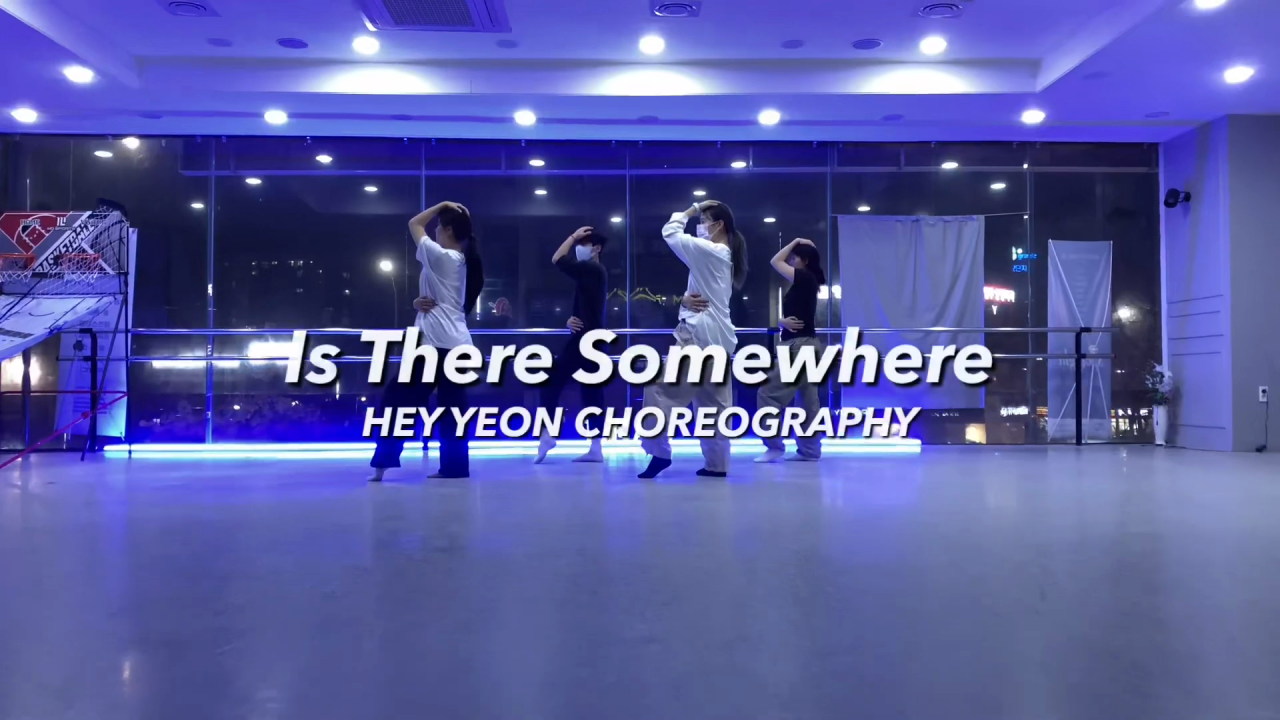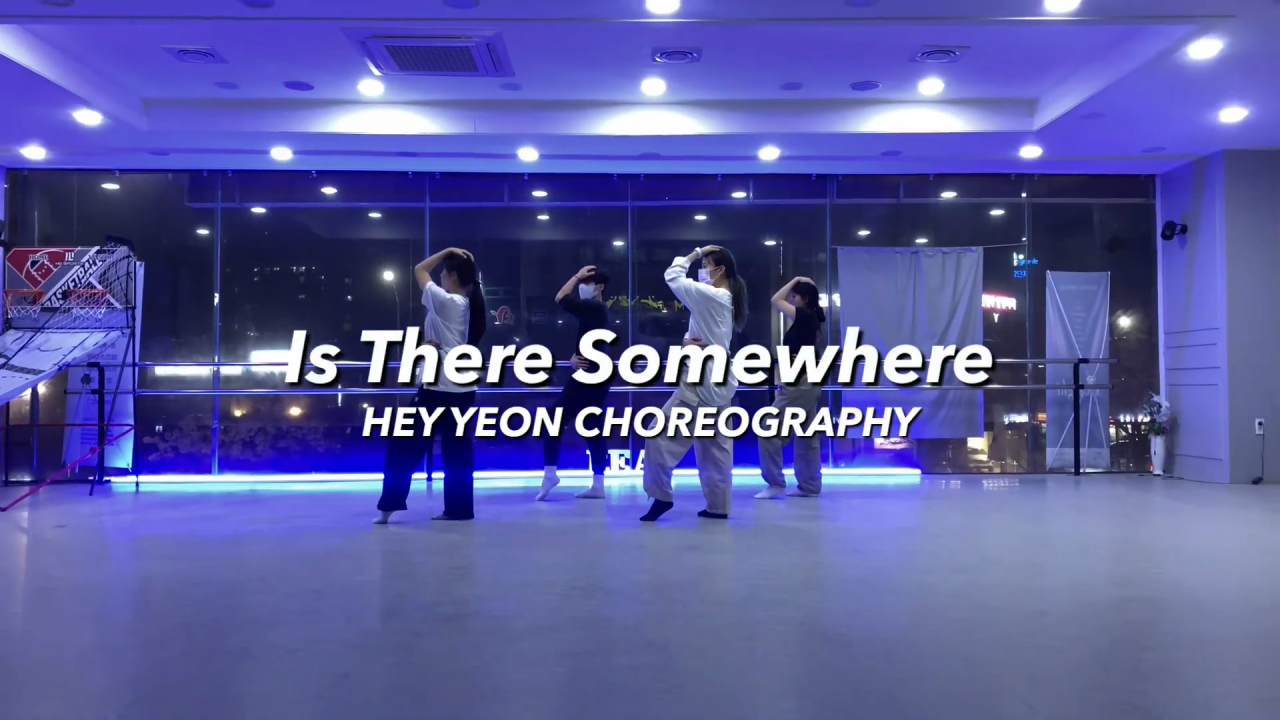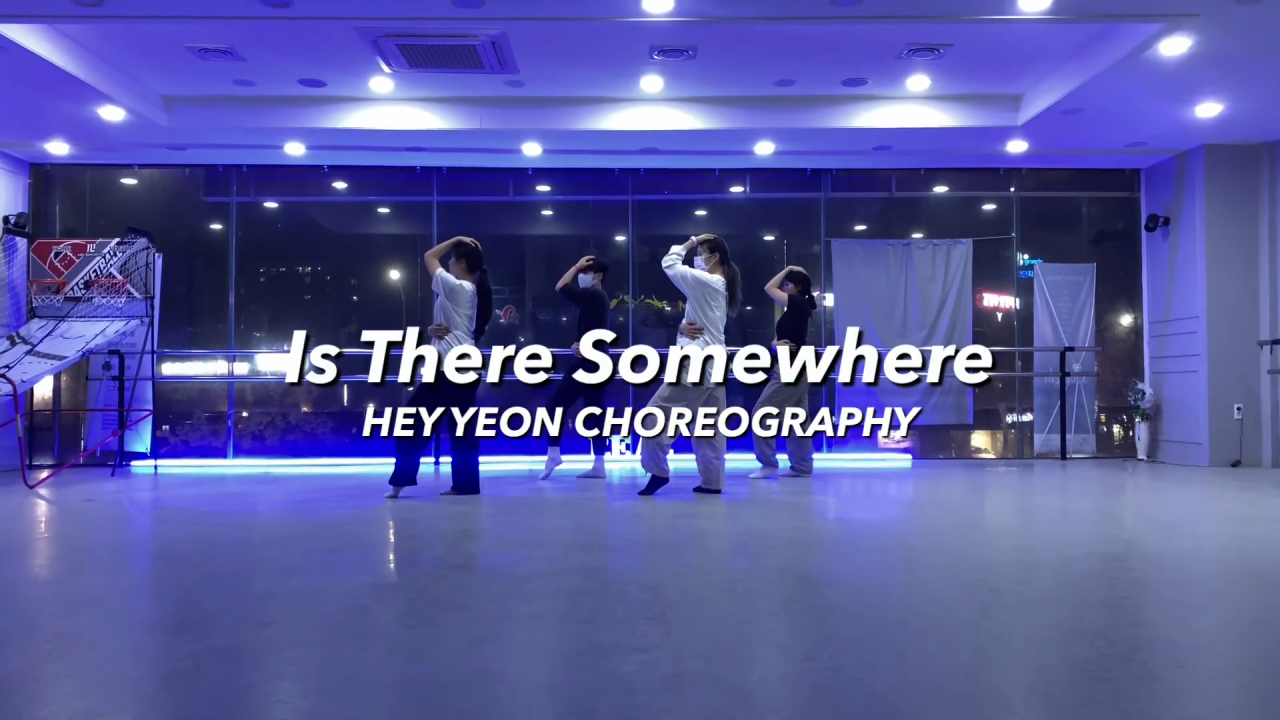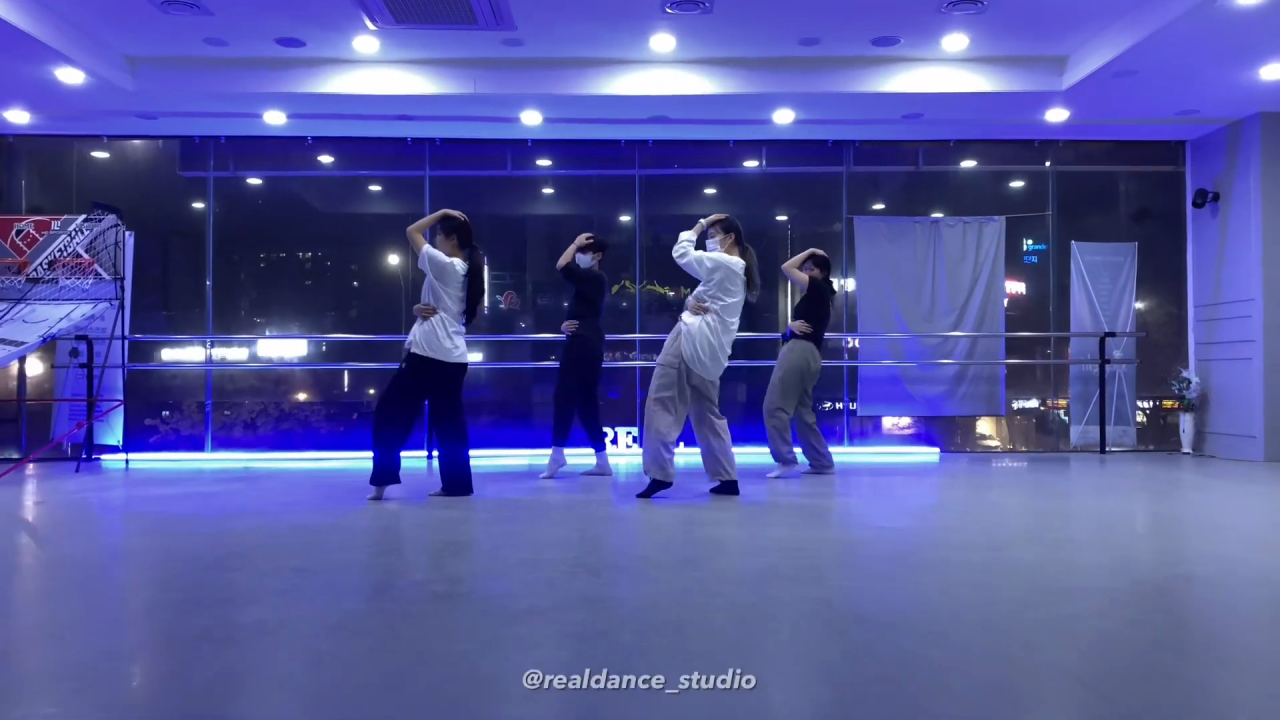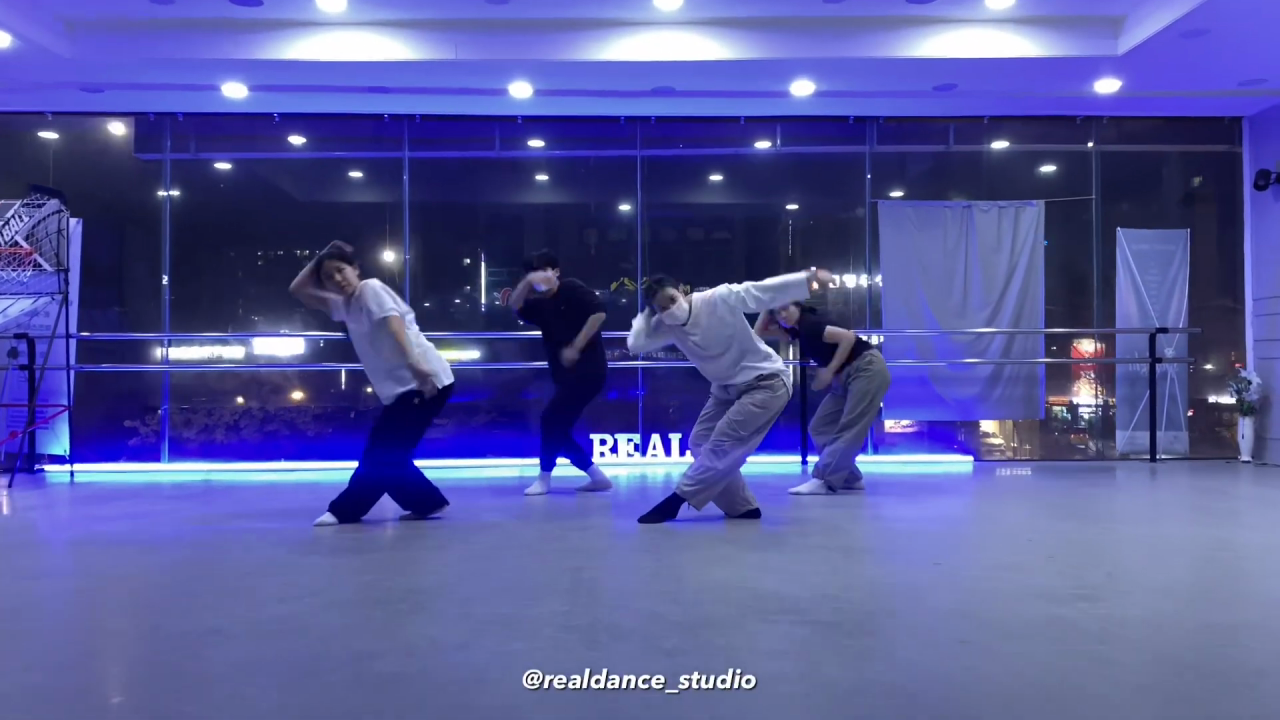
dt=1s
person 1, frame 1
left shoulder: (439, 256)
right shoulder: (464, 262)
left elbow: (414, 224)
left wrist: (442, 206)
right wrist: (420, 303)
left hip: (434, 343)
right hip: (458, 343)
left knee: (397, 399)
right knee: (452, 407)
left ankle: (383, 463)
right ankle: (454, 466)
person 1, frame 2
left shoulder: (444, 301)
right shoulder: (469, 305)
left elbow: (419, 269)
left wrist: (447, 251)
right wrist: (429, 346)
left hip: (440, 387)
right hip: (463, 387)
left knee: (404, 444)
right knee: (456, 450)
left ankle: (390, 506)
right ankle: (458, 508)
person 1, frame 3
left shoulder: (454, 287)
right shoulder: (475, 292)
left elbow: (429, 256)
left wrist: (455, 240)
right wrist: (435, 330)
right knee: (461, 428)
left ankle: (400, 481)
right ankle: (465, 483)
person 1, frame 4
left shoulder: (442, 265)
right shoulder: (468, 272)
left elbow: (412, 232)
left wrist: (441, 213)
right wrist: (419, 310)
left hip: (427, 353)
right hip: (454, 358)
left knee: (390, 412)
right knee: (449, 423)
left ankle: (383, 479)
right ankle: (457, 483)
person 1, frame 5
left shoulder: (372, 290)
left elbow: (395, 324)
left wrist: (416, 364)
left hip: (428, 380)
right hip: (400, 389)
left knee: (385, 446)
right knee: (387, 449)
right ankle: (426, 501)
person 2, frame 1
left shoulder: (708, 251)
right shoulder: (726, 256)
left elbow: (670, 232)
left wrist: (694, 208)
right wrist: (687, 298)
left hip: (700, 336)
right hip: (719, 338)
left knee: (658, 389)
right knee: (715, 403)
left ankle: (660, 452)
right ankle: (717, 464)
person 2, frame 2
left shoulder: (710, 296)
right shoulder: (727, 300)
left elbow: (672, 276)
left wrist: (696, 253)
right wrist: (687, 341)
left hip: (701, 382)
right hip: (719, 382)
left knee: (660, 435)
right knee: (715, 447)
left ankle: (661, 495)
right ankle: (718, 505)
person 2, frame 3
left shoulder: (705, 281)
right shoulder: (721, 286)
left elbow: (669, 263)
left wrist: (692, 241)
left ankle: (658, 471)
right ankle: (712, 481)
person 2, frame 4
left shoulder: (722, 263)
right shoulder: (739, 272)
left elbow: (681, 254)
left wrist: (701, 224)
right wrist: (691, 303)
left hip: (689, 339)
right hip: (713, 351)
left knee: (661, 405)
right knee: (709, 415)
left ankle: (660, 474)
right ankle: (727, 479)
person 2, frame 5
left shoulder: (719, 300)
right shoulder: (666, 326)
left elbow: (764, 290)
right elbow: (636, 345)
left hip: (767, 382)
right hip: (728, 388)
left knee: (723, 446)
right knee: (701, 443)
right ankle: (742, 505)
person 3, frame 1
left shoulder: (591, 269)
right shoulder: (593, 273)
left elbow: (557, 259)
left wrist: (573, 236)
right wrist: (570, 321)
left knee: (551, 382)
right knee: (592, 392)
left ankle: (547, 435)
right ankle: (595, 448)
person 3, frame 2
left shoulder: (594, 307)
right shoulder: (596, 311)
left elbow: (561, 298)
left wrist: (577, 276)
right wrist: (574, 358)
right knee: (594, 430)
left ankle: (550, 473)
right ankle: (598, 484)
person 3, frame 3
left shoulder: (593, 295)
right shoulder: (596, 299)
left elbow: (561, 287)
left wrist: (576, 266)
right wrist: (576, 346)
left hip: (588, 363)
right hip: (596, 364)
left knee: (556, 404)
right knee: (594, 414)
left ankle: (554, 454)
right ankle: (599, 465)
person 3, frame 4
left shoulder: (594, 277)
right shoulder: (587, 281)
left elbow: (562, 266)
right elbow: (577, 316)
left wrist: (575, 243)
right wrist: (566, 325)
left hip: (581, 344)
right hip: (589, 346)
left knee: (564, 398)
right knee: (587, 405)
left ankle: (557, 454)
right ankle: (602, 462)
person 3, frame 5
left shoulder: (572, 289)
right shoulder: (537, 304)
left elbow: (598, 313)
right elbow: (514, 304)
left wrist: (576, 347)
right wrist: (528, 282)
left hip: (588, 371)
right hip: (566, 375)
left knee: (551, 419)
right knee: (558, 431)
left ankle: (544, 477)
right ankle: (597, 477)
person 4, frame 1
left shoulder: (805, 278)
right shoulder: (804, 284)
left elbow: (775, 261)
right elbow: (794, 312)
left wrist: (795, 242)
right wrist: (783, 321)
left hip: (799, 346)
right hip: (805, 345)
left knee: (767, 393)
right knee: (808, 400)
left ankle: (775, 447)
right ankle: (809, 449)
person 4, frame 2
left shoulder: (806, 316)
right shoulder: (807, 320)
left elbow: (776, 300)
right elbow: (789, 351)
left wrist: (796, 280)
left hip: (799, 384)
right hip: (806, 384)
right knee: (807, 437)
left ankle: (775, 483)
right ankle: (809, 485)
person 4, frame 3
left shoulder: (798, 304)
right shoulder: (797, 310)
left elbow: (769, 288)
right elbow: (779, 338)
left wrist: (788, 269)
right wrist: (777, 344)
left knee: (762, 414)
left ankle: (768, 463)
right ankle: (802, 466)
person 4, frame 4
left shoulder: (817, 288)
right shoulder: (818, 297)
left elbow: (786, 268)
right elbow: (795, 325)
left wrist: (809, 252)
right wrist: (791, 326)
left hip: (798, 353)
right hip: (809, 355)
left knee: (775, 406)
right knee: (802, 412)
left ankle: (786, 460)
right ankle: (822, 462)
person 4, frame 5
left shoulder: (810, 324)
right shoulder: (796, 329)
left elbow: (848, 336)
right elbow: (759, 331)
left wrist: (829, 369)
right wrist: (769, 307)
left hip: (868, 369)
right hip: (845, 377)
left knee: (850, 429)
right knee: (820, 427)
left ankle: (823, 480)
